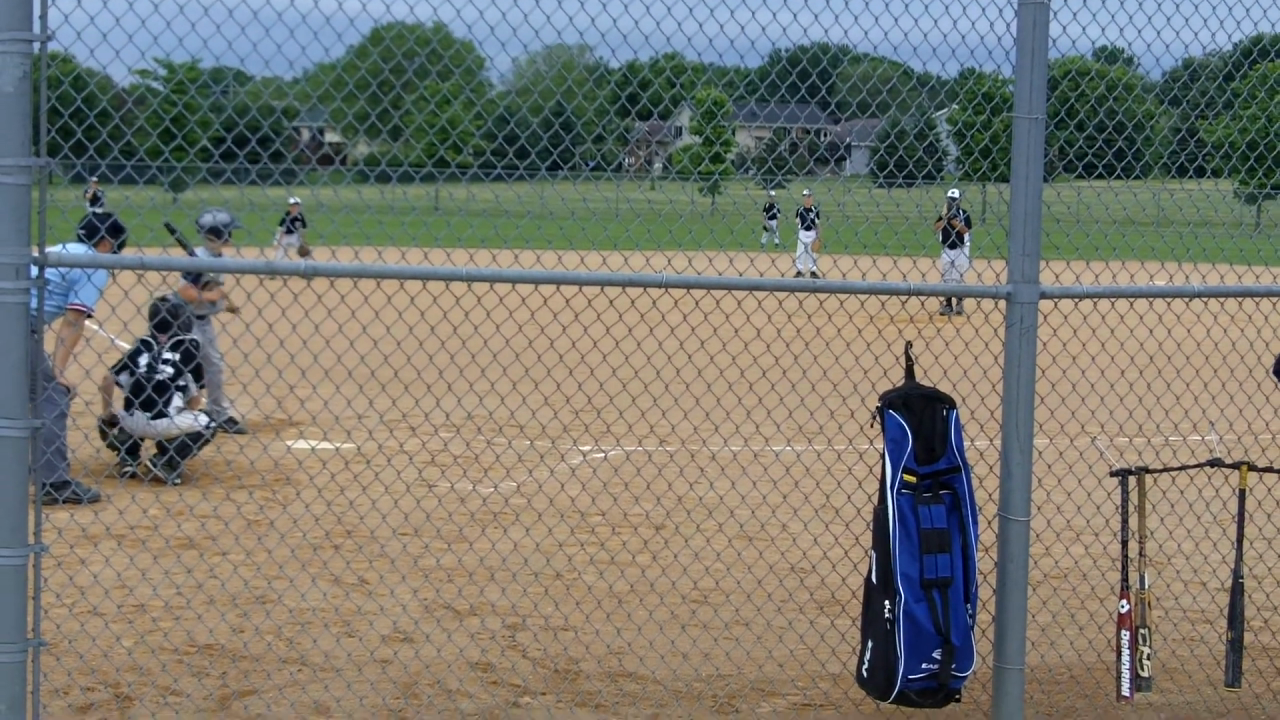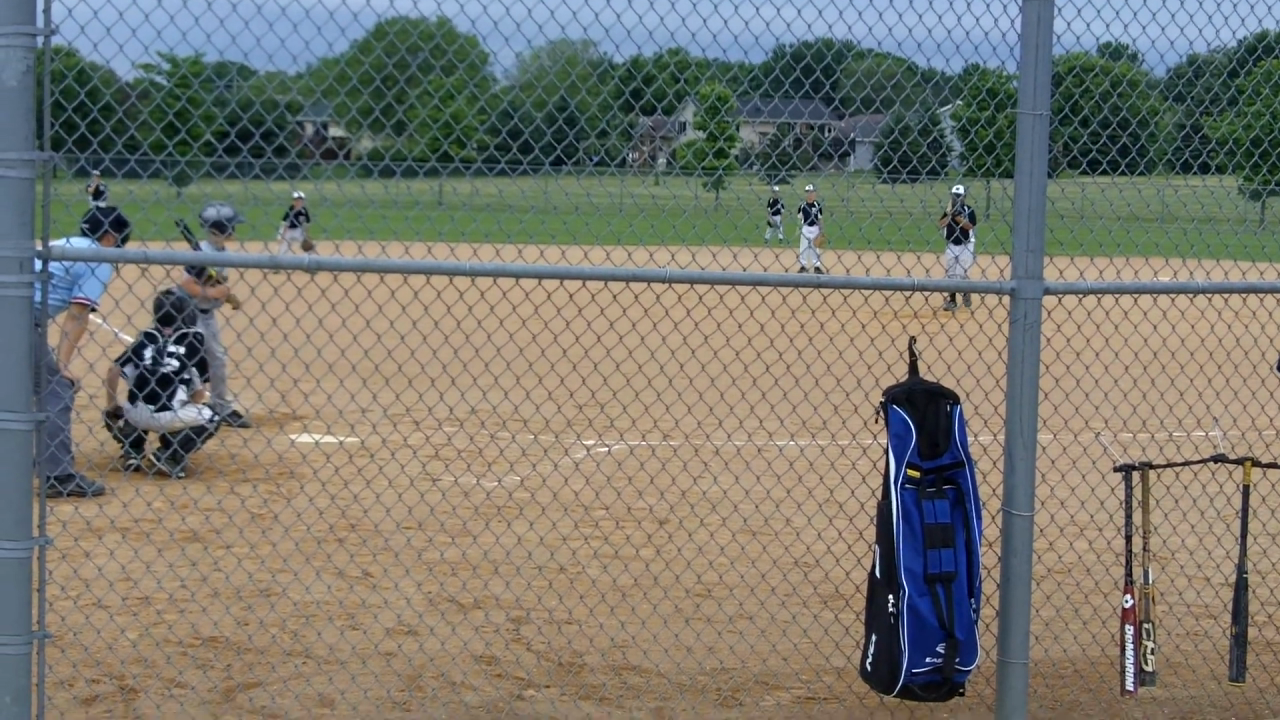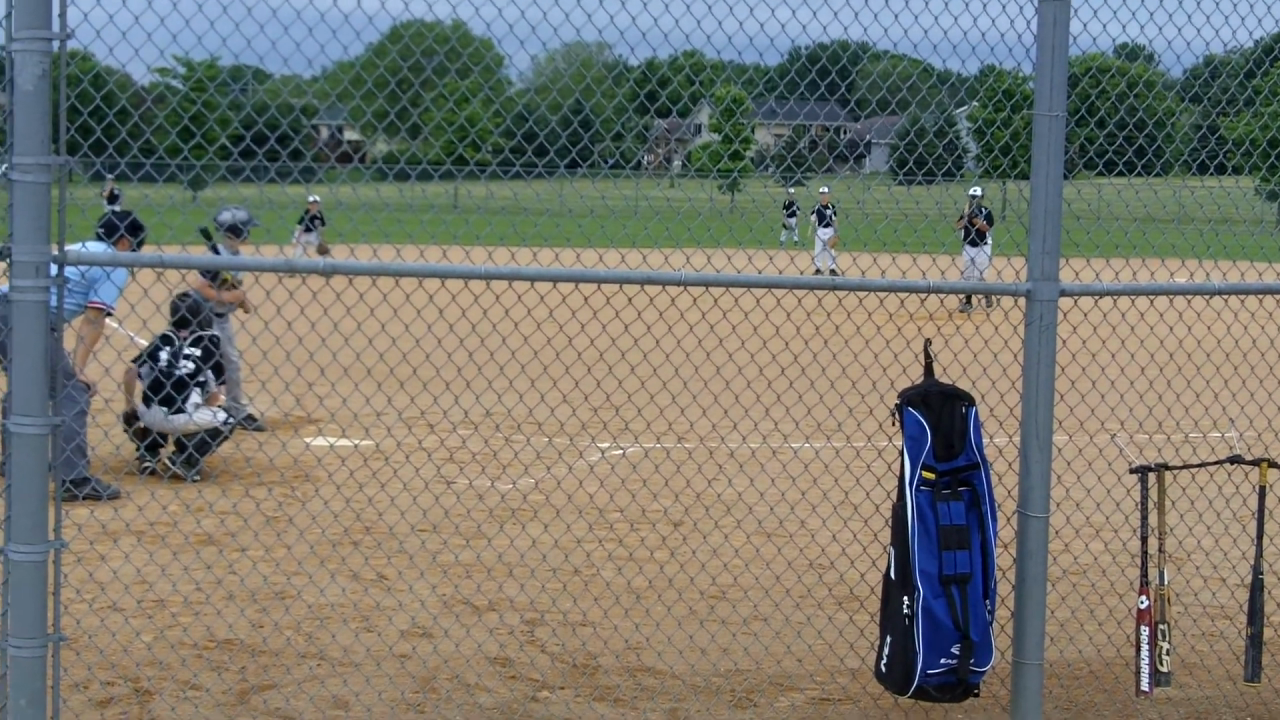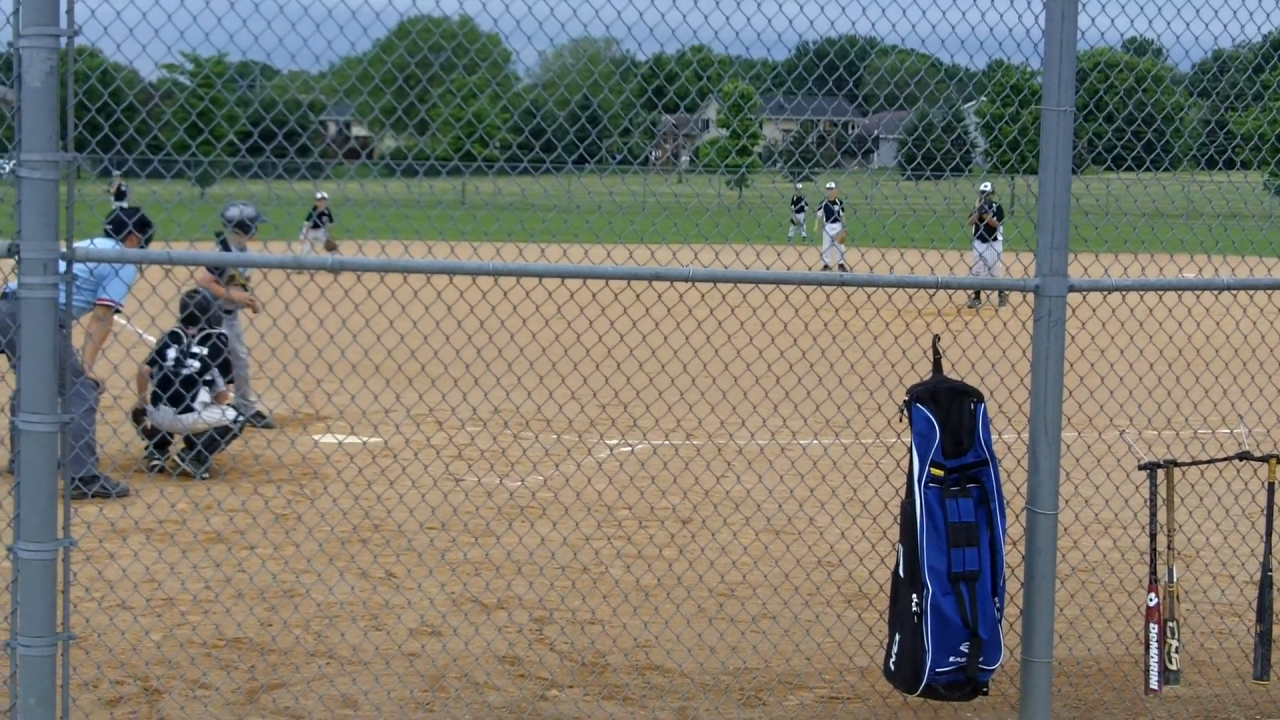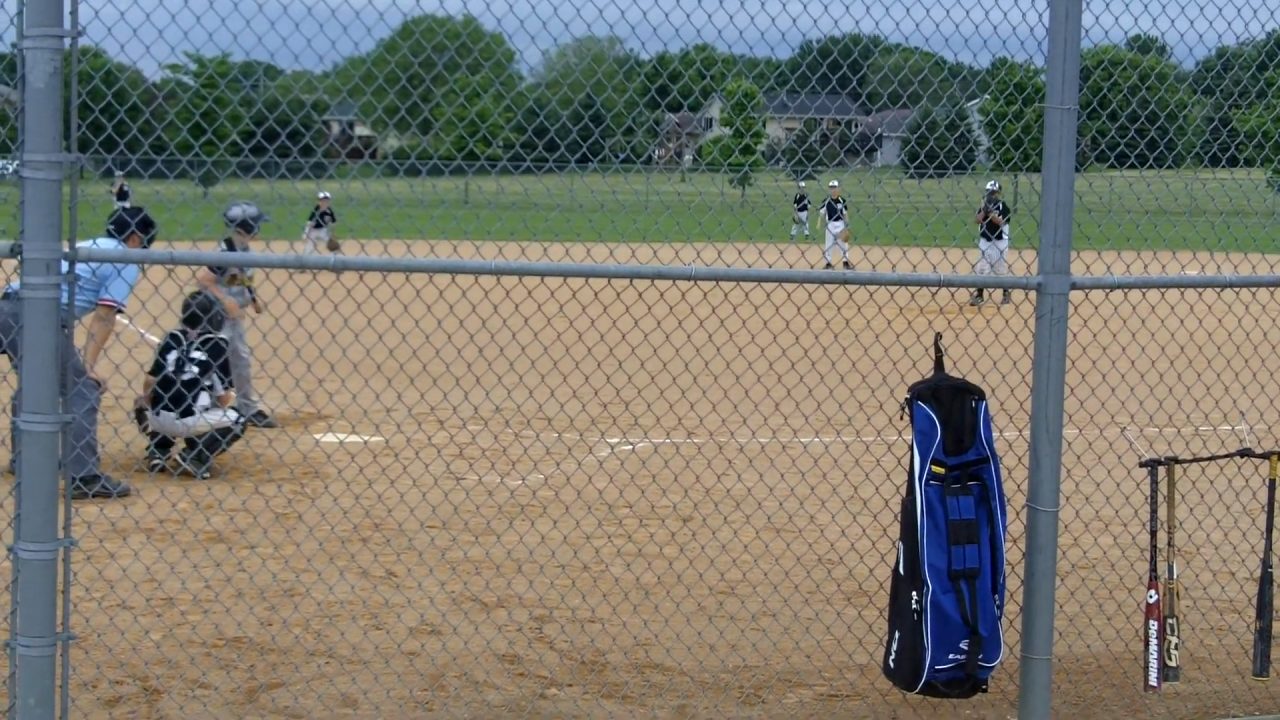
dt=0.1s
person 1, frame 1
left shoulder: (58, 251)
right shoulder: (96, 266)
right elbow: (73, 322)
right wrist: (58, 371)
right knee: (52, 396)
right ankle: (54, 484)
person 1, frame 2
left shoulder: (63, 245)
right shoulder: (104, 259)
right elbow: (80, 315)
right wrist: (61, 364)
right knee: (55, 389)
right ankle: (59, 476)
person 1, frame 3
left shoulder: (77, 250)
right shoulder: (116, 267)
right elbow: (93, 321)
right wrist: (77, 369)
right knee: (72, 392)
right ankle: (74, 480)
person 1, frame 4
left shoulder: (84, 247)
right shoulder: (124, 261)
right elbow: (101, 317)
right wrist: (86, 366)
right knee: (81, 389)
right ankle: (82, 478)
person 1, frame 5
left shoulder: (87, 246)
right shoulder: (127, 261)
right elbow: (104, 317)
right wrist: (88, 366)
right knee: (83, 389)
right ankle: (84, 478)
person 2, frame 1
left shoulder: (218, 257)
right shoulder: (200, 260)
right elbow: (182, 292)
left wrist: (224, 303)
right wrist: (211, 296)
left hip: (205, 322)
left knee: (215, 369)
left ankle: (220, 415)
person 2, frame 2
left shoulder: (221, 251)
right shoulder: (203, 253)
right elbow: (183, 284)
left wrist: (229, 296)
right wrist: (210, 293)
left hip: (208, 315)
left knee: (218, 363)
left ankle: (224, 409)
person 2, frame 3
left shoulder: (236, 255)
right shoulder: (218, 257)
right elbow: (198, 288)
left wrist: (242, 300)
right wrist: (225, 297)
left hip: (223, 319)
left knee: (233, 367)
left ankle: (239, 413)
person 2, frame 4
left shoulder: (243, 250)
right shoulder: (225, 252)
right elbow: (202, 280)
left wrist: (251, 299)
right wrist: (231, 296)
left hip: (231, 316)
left knee: (241, 363)
left ankle: (248, 410)
person 2, frame 5
left shoulder: (246, 250)
right shoulder: (228, 252)
right elbow: (203, 279)
left wrist: (254, 299)
right wrist: (226, 302)
left hip: (234, 316)
left knee: (243, 363)
left ankle: (249, 410)
person 3, frame 1
left shoulder: (142, 345)
right shoulder: (188, 346)
left elbow: (108, 378)
right elbow: (196, 395)
left wrist: (107, 415)
right wrist: (187, 417)
left hip: (132, 420)
right hip: (163, 421)
right knee: (207, 426)
left ankle: (127, 459)
right ankle: (165, 462)
person 3, frame 2
left shoulder: (147, 337)
right shoulder: (193, 339)
left elbow: (114, 369)
right elbow: (200, 388)
left wrist: (111, 407)
right wrist: (190, 411)
left hip: (135, 412)
right hip: (167, 414)
right knee: (211, 420)
left ankle: (132, 452)
right ankle: (168, 456)
person 3, frame 3
left shoulder: (163, 339)
right shoulder: (209, 342)
left elbow: (131, 369)
right elbow: (215, 391)
left wrist: (130, 409)
right wrist: (205, 414)
left hip: (150, 414)
right hip: (181, 417)
right knee: (226, 423)
left ankle: (148, 455)
right ankle: (184, 459)
person 3, frame 4
left shoulder: (170, 336)
right shoulder: (216, 340)
left elbow: (144, 371)
right elbow: (223, 391)
left wrist: (140, 407)
right wrist: (216, 410)
left hip: (158, 413)
right hip: (189, 416)
right knee: (236, 420)
left ankle: (156, 453)
right ankle: (194, 457)
person 3, frame 5
left shoulder: (172, 338)
right shoulder: (217, 344)
left elbow: (150, 381)
right elbow: (224, 396)
left wrist: (143, 405)
right wrist: (219, 412)
left hip: (158, 417)
right hip: (189, 420)
right knee: (237, 422)
left ankle: (157, 452)
right ankle: (195, 456)
